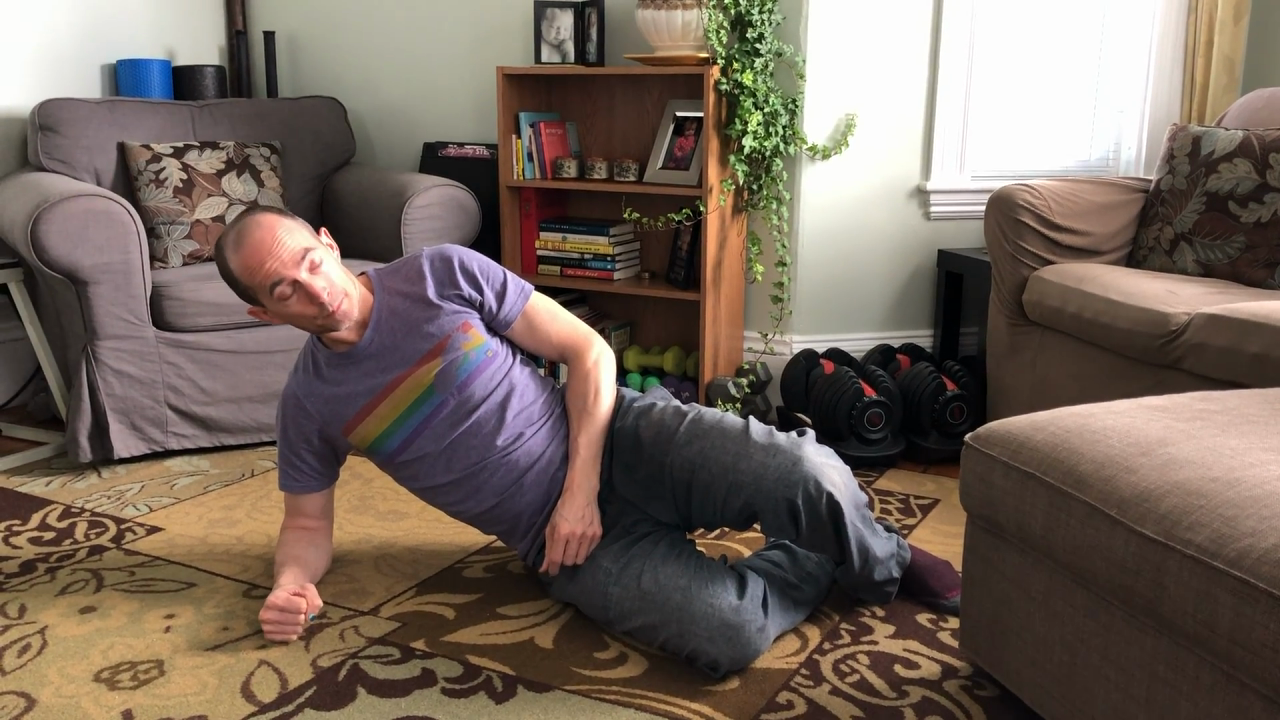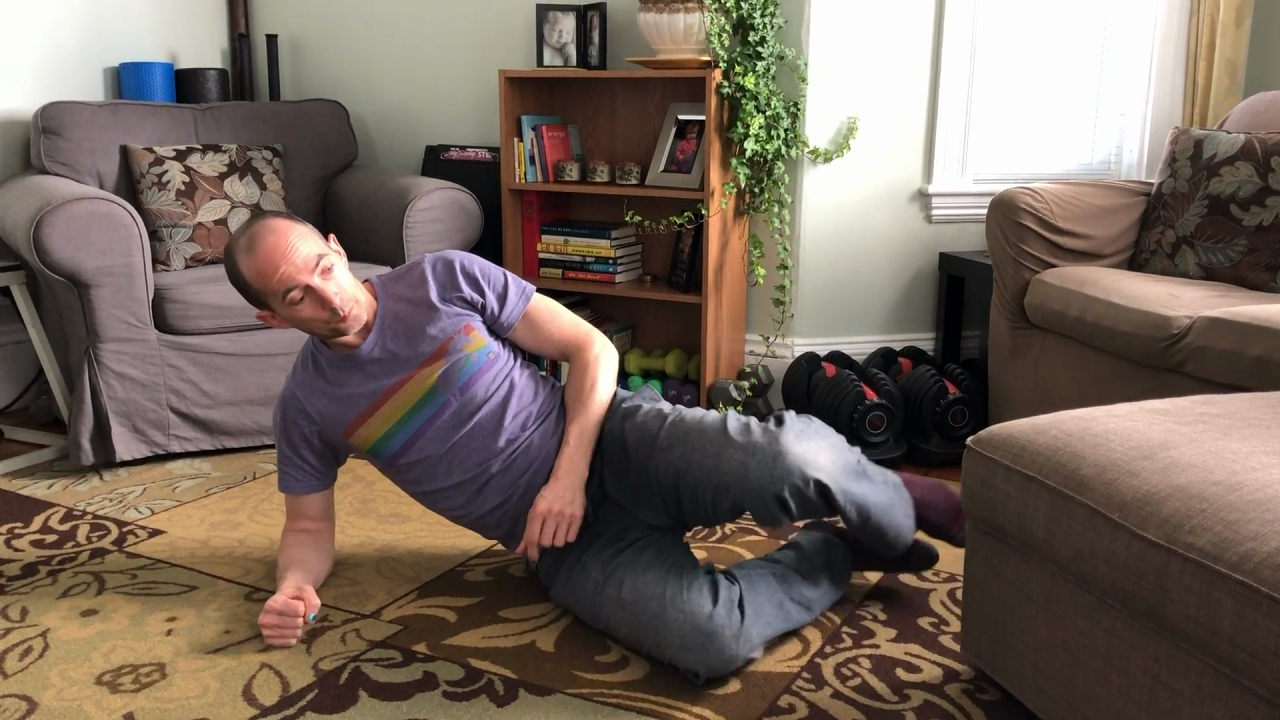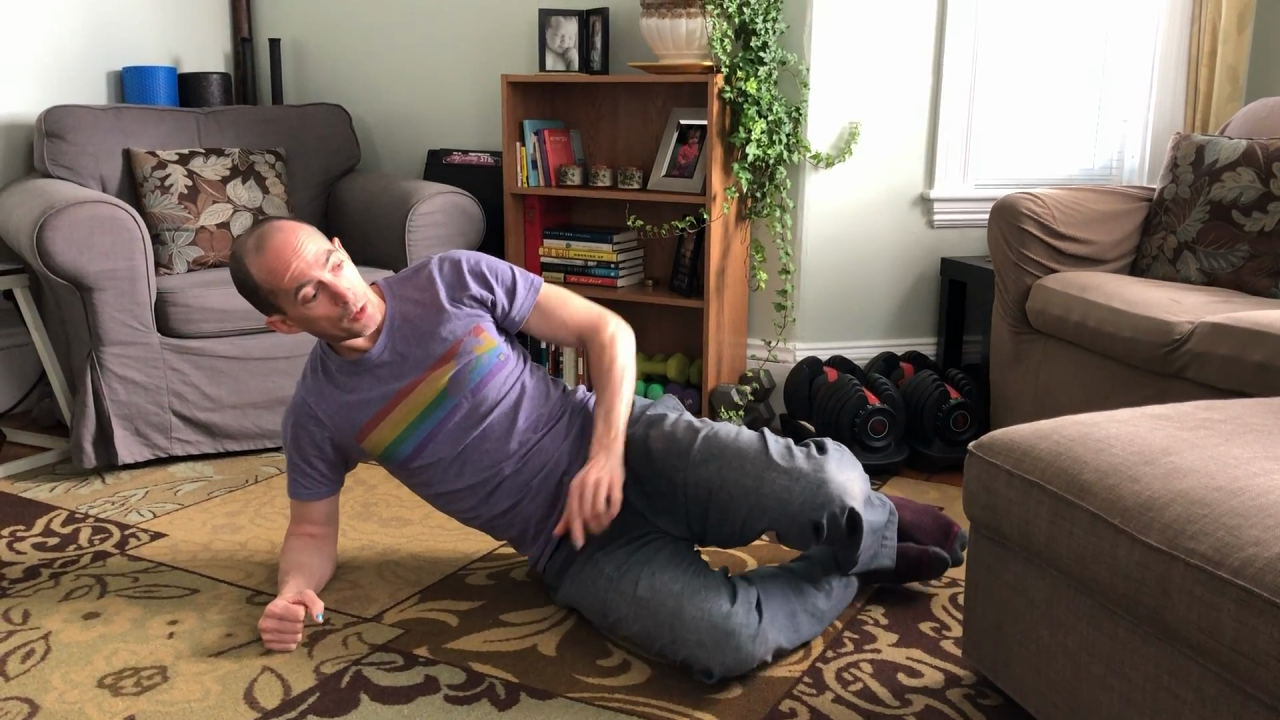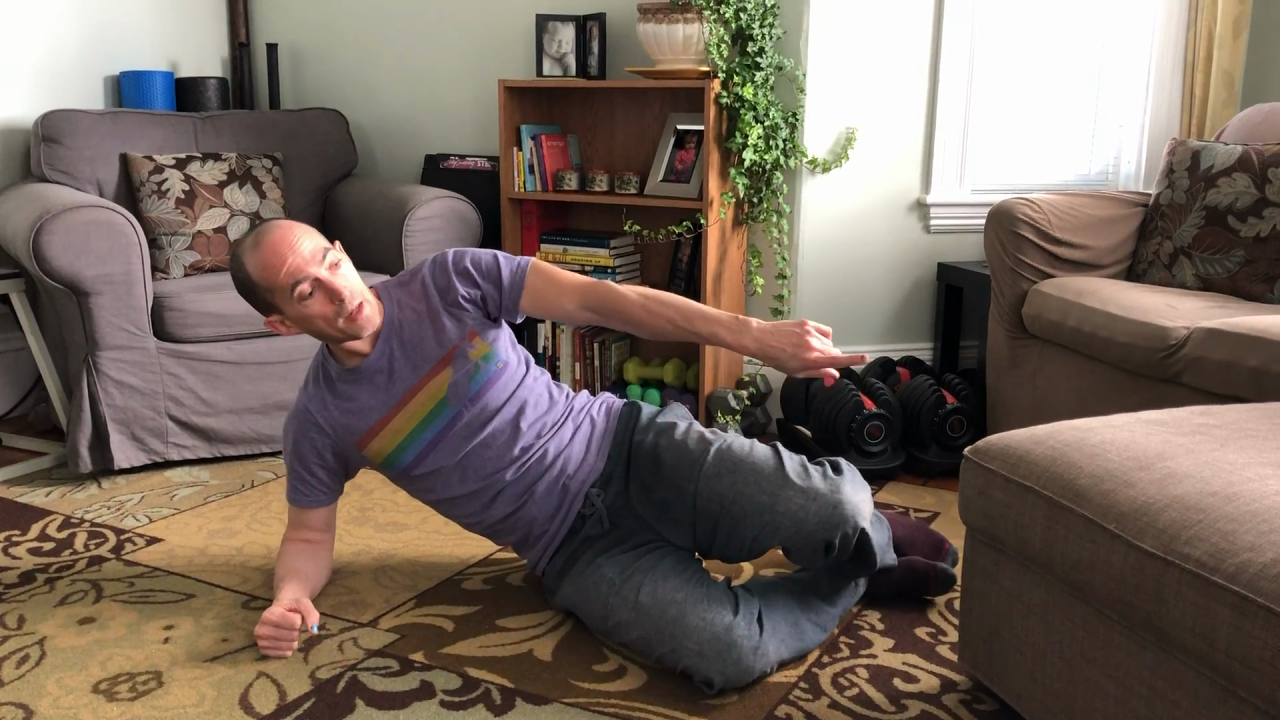
dt=0.5s
person 1, frame 1
left shoulder: (443, 272)
right shoulder: (308, 404)
left elbow: (588, 352)
right elbow: (308, 523)
left wrist: (582, 487)
right wrist: (290, 584)
left hip: (620, 440)
right hip: (555, 532)
left knee: (803, 473)
right knee: (730, 634)
left ankle: (882, 565)
right ankle: (813, 559)
person 1, frame 2
left shoulder: (445, 278)
right shoulder: (306, 404)
left elbow: (591, 349)
right elbow: (308, 527)
left wrist: (569, 477)
right wrist: (291, 588)
left hip: (615, 442)
right hip: (567, 543)
left knee: (783, 459)
right knee: (710, 640)
left ankle: (890, 506)
right ankle: (837, 552)
person 1, frame 3
left shoulder: (451, 279)
right shoulder: (317, 413)
left elbow: (604, 329)
right elbow: (312, 530)
left wrist: (607, 452)
right wrist: (294, 592)
left hip: (631, 449)
right hip: (572, 540)
left knee: (824, 490)
right knee: (725, 642)
left ankle: (872, 521)
right ankle: (856, 566)
person 1, frame 4
left shoulder: (448, 281)
right shoulder: (319, 421)
left elbow: (600, 301)
right elbow: (309, 536)
left wrist: (752, 335)
right wrist: (288, 597)
left hip: (631, 448)
right hip: (576, 546)
left knee: (832, 511)
right knee: (727, 653)
left ankle: (867, 536)
right ankle: (853, 577)
